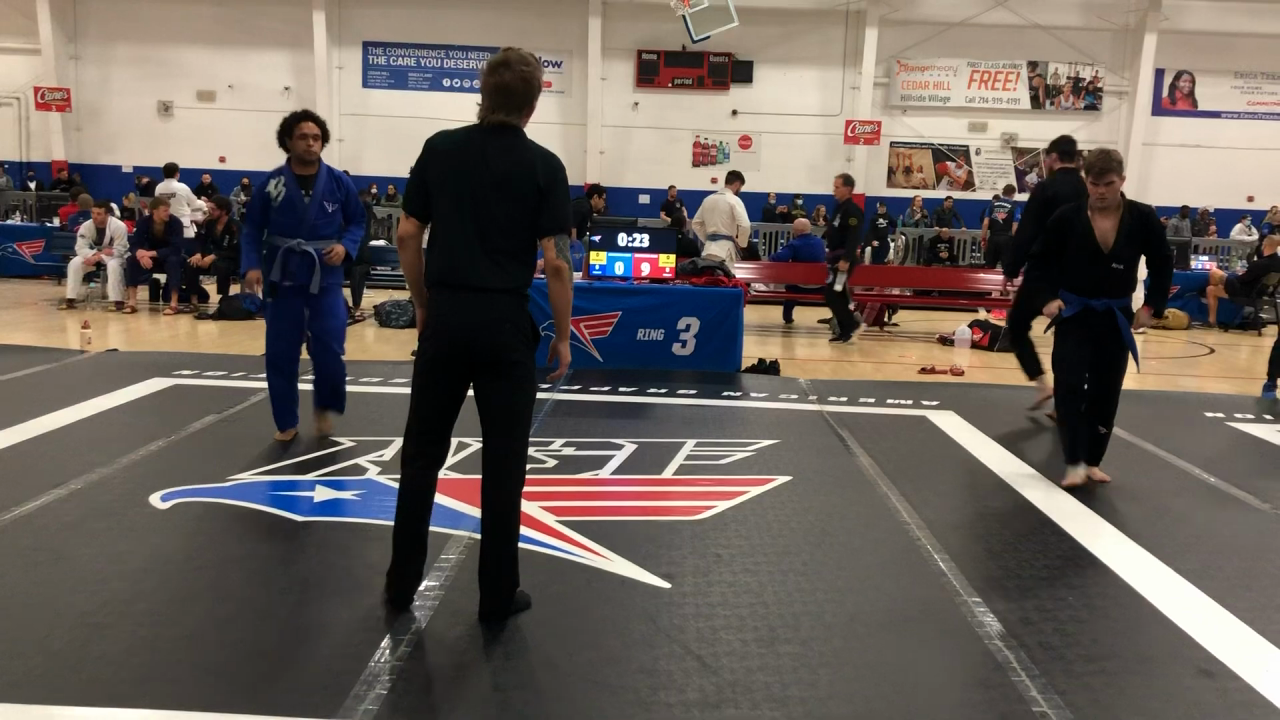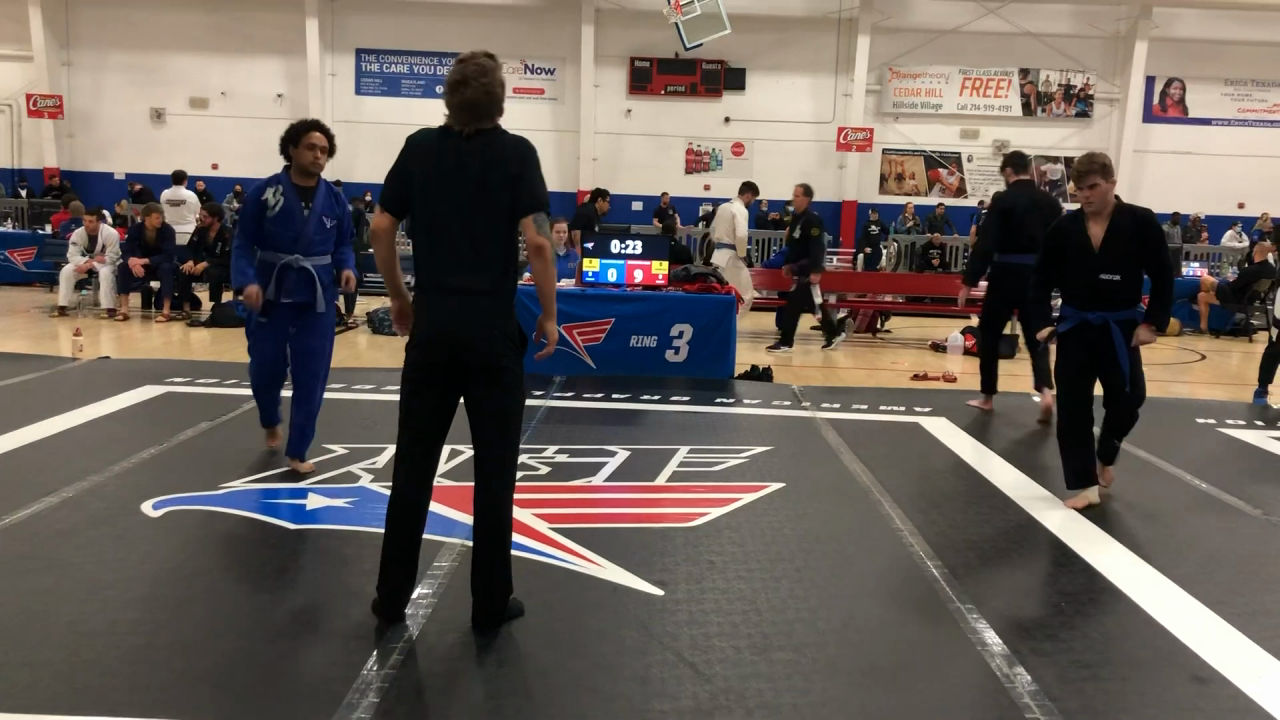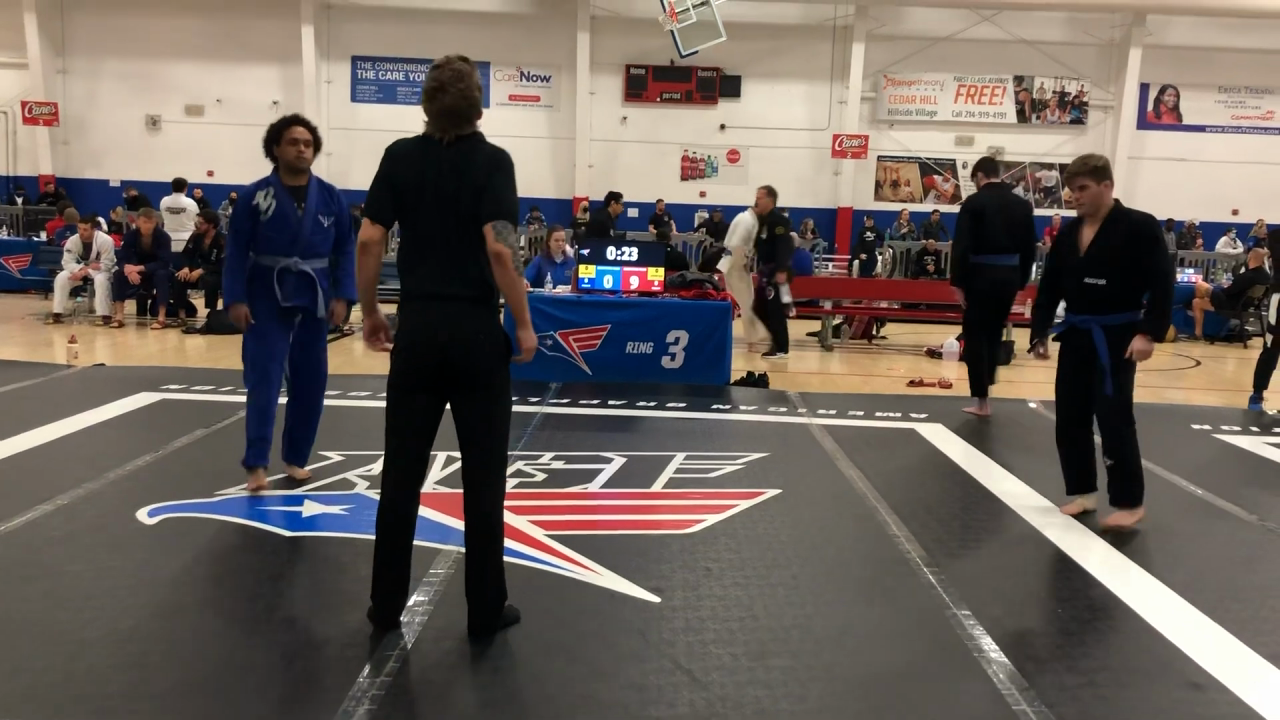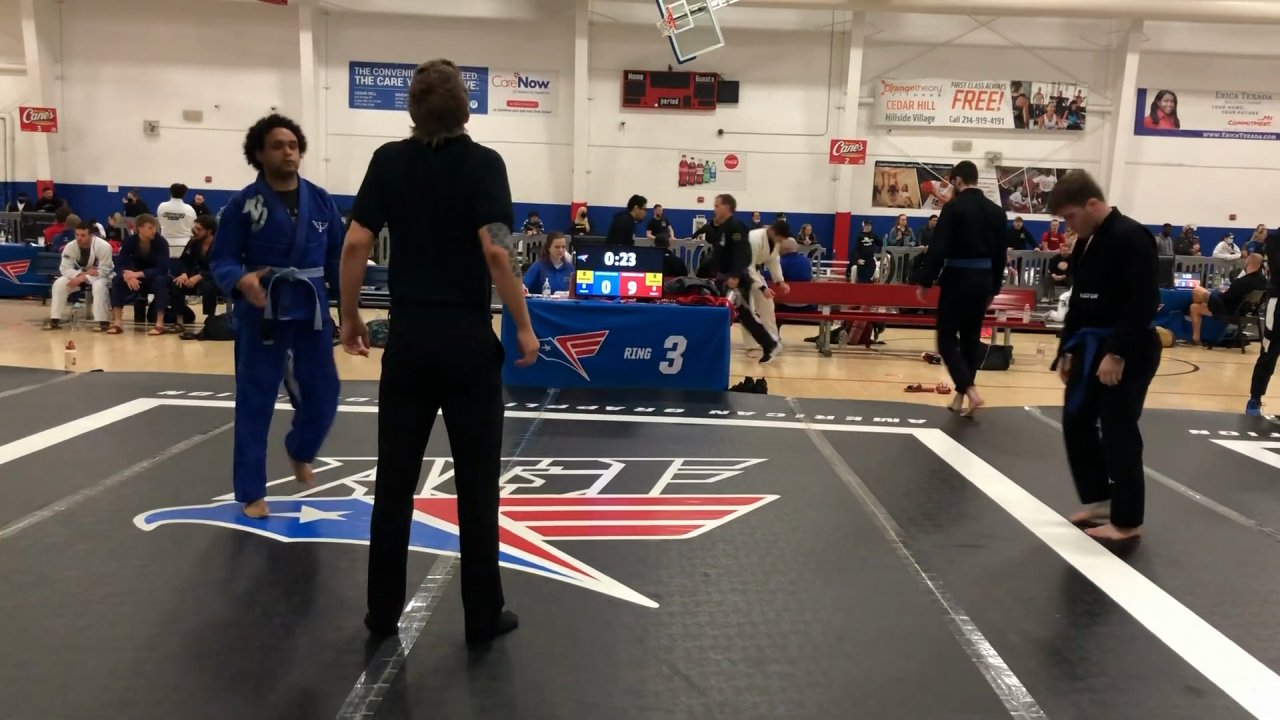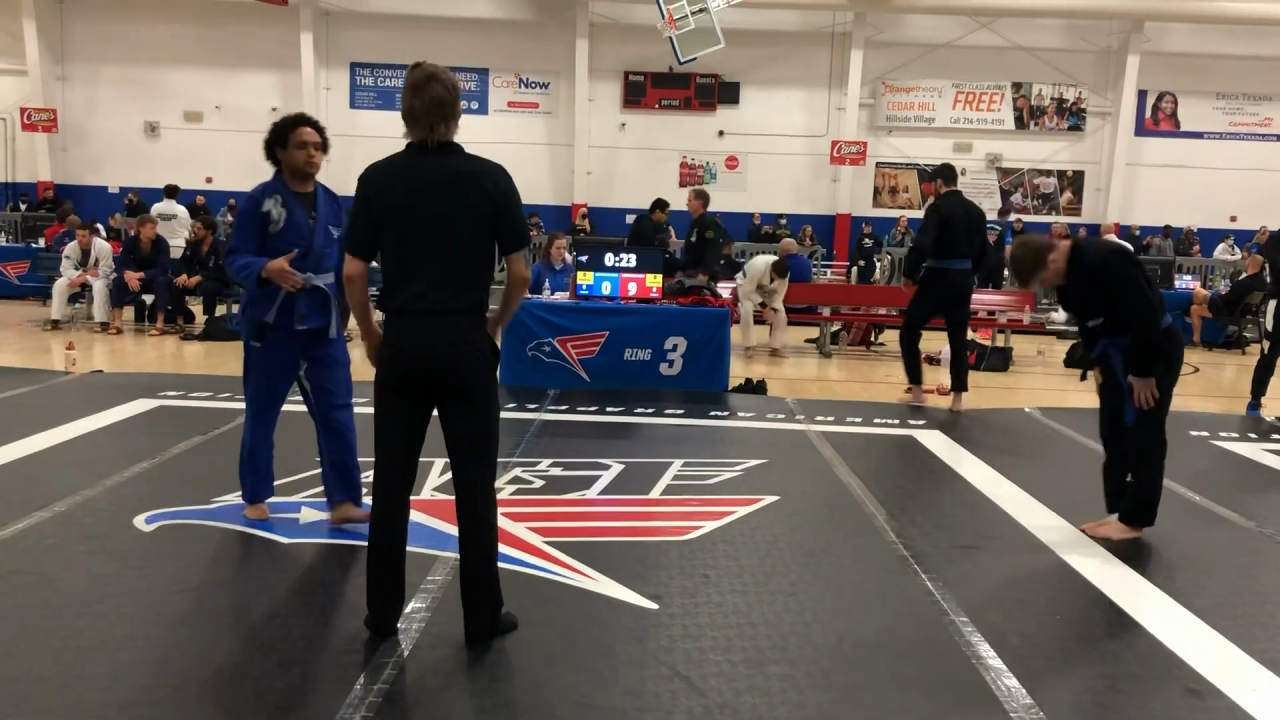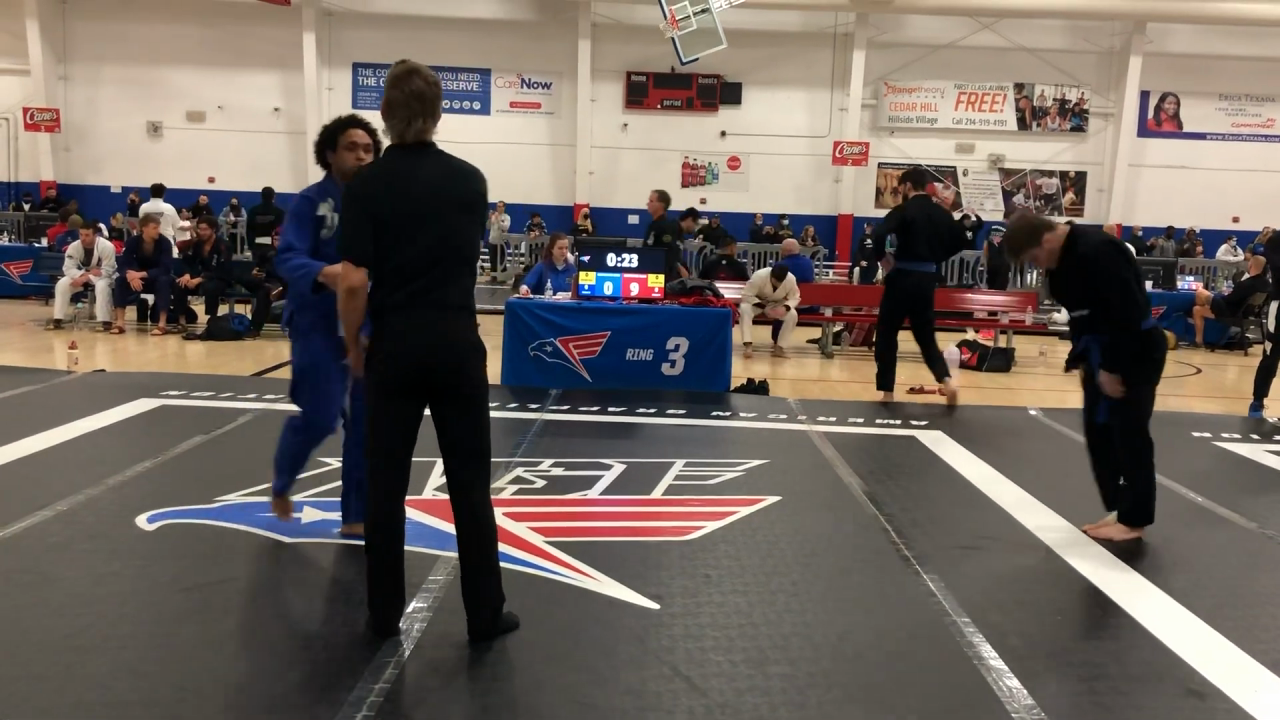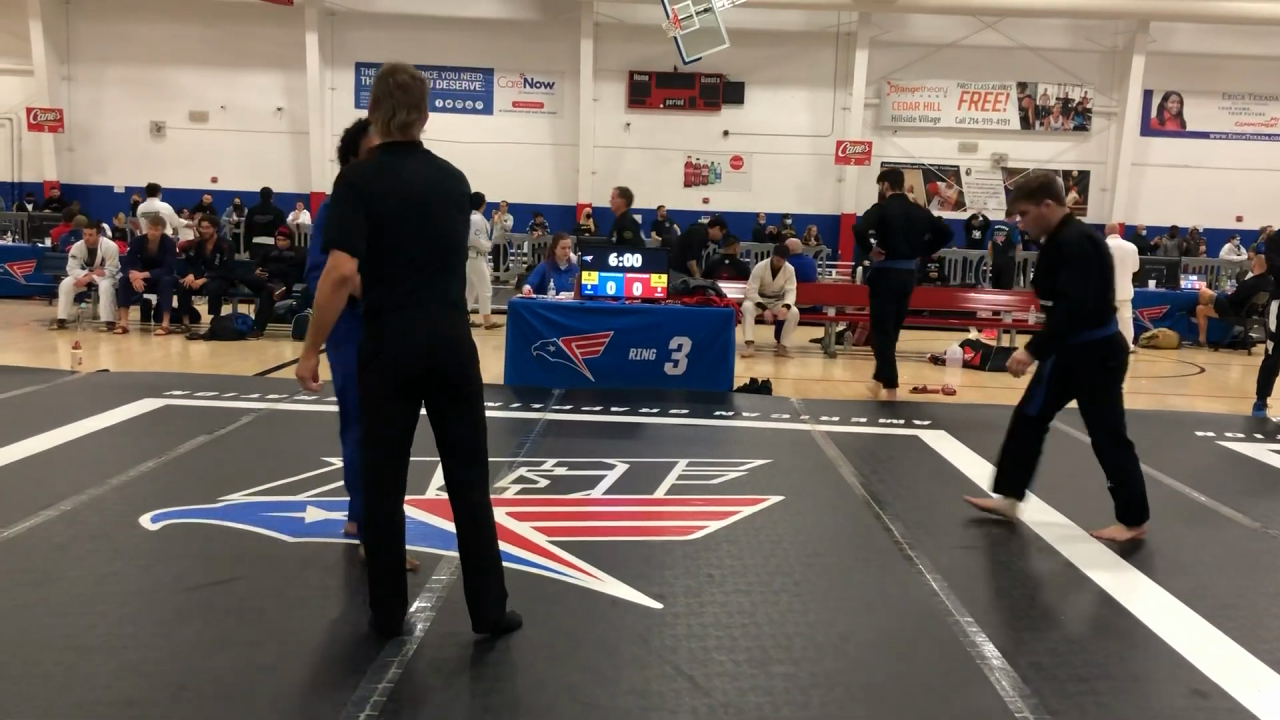
dt=0.3s
person 1, frame 1
left shoulder: (440, 149)
right shoulder: (543, 165)
left elbow: (408, 237)
right elbow: (555, 262)
left wrist: (423, 305)
right wrist: (561, 336)
left hip: (446, 321)
right hip: (506, 326)
left knee: (422, 454)
right knee: (503, 465)
left ankle: (402, 582)
right ankle: (497, 595)
person 1, frame 2
left shoulder: (419, 147)
right shoulder: (516, 153)
left elbow: (381, 229)
right elbow: (537, 241)
left wrist: (397, 295)
right wrist: (549, 315)
left hip: (433, 323)
right hip: (493, 325)
left knee: (413, 466)
right knee: (494, 471)
left ankle: (392, 595)
right ankle: (490, 603)
person 1, frame 3
left shoulder: (400, 157)
right shoulder: (491, 160)
left elbow: (369, 241)
right elbow: (500, 249)
left wrist: (370, 314)
right wrist: (523, 323)
left hip: (417, 331)
right hip: (476, 332)
left knee: (401, 473)
right knee: (484, 478)
left ankle: (386, 603)
right ankle: (486, 609)
person 1, frame 4
left shoulder: (389, 161)
right shoulder: (483, 164)
left elbow: (354, 245)
right elbow: (497, 252)
left wrist: (350, 318)
right wrist: (524, 327)
left hip: (408, 338)
right hip: (469, 338)
left knee: (395, 480)
right knee: (477, 483)
left ankle: (383, 610)
right ankle: (483, 615)
person 1, frame 5
left shoulder: (378, 179)
right shoulder: (490, 178)
left elbow: (354, 273)
right elbow: (520, 273)
left wrist: (369, 334)
right wrist: (498, 321)
left hip: (402, 346)
right hip: (465, 345)
left knee: (392, 483)
right knee: (475, 486)
left ankle: (383, 612)
right ankle: (483, 616)
person 1, frame 6
left shoulder: (367, 184)
right shoulder: (469, 179)
left elbow: (354, 283)
left wrist: (353, 344)
left hip: (395, 345)
right hip: (457, 342)
left knee: (386, 484)
right knee: (470, 483)
left ankle: (384, 612)
right ankle: (485, 613)
person 1, frame 7
left shoulder: (359, 179)
right shoulder: (454, 179)
left elbow: (342, 272)
left wrist: (311, 350)
left hip: (390, 346)
right hip: (451, 340)
left knee: (384, 484)
right knee: (469, 480)
left ankle: (388, 613)
right ankle: (488, 609)
person 2, frame 1
left shoulder: (339, 183)
right shoulder: (271, 183)
left elbow: (357, 222)
right elbow: (252, 229)
left wrist: (345, 247)
right wrist: (251, 265)
left hip: (325, 277)
right hip: (282, 277)
left knee: (328, 346)
right knee: (280, 353)
left ankle: (325, 407)
right ankle: (287, 423)
person 2, frame 2
left shoulder: (335, 199)
right shoulder: (263, 192)
left elbow: (342, 244)
right elbow: (243, 242)
left wrist: (347, 269)
right wrist: (246, 282)
left hip: (317, 298)
right hip: (271, 296)
left knee: (310, 375)
right knee: (266, 369)
left ankle: (297, 452)
right ankle: (272, 421)
person 2, frame 3
left shoulder: (330, 197)
right shoulder: (256, 196)
left elbow: (345, 250)
right elbow: (236, 251)
left wrist: (342, 296)
right wrist: (235, 298)
left hip: (314, 301)
right hip: (267, 299)
left knee: (310, 383)
right knee: (264, 379)
left ankle: (295, 457)
right ankle: (257, 464)
person 2, frame 4
left shoulder: (320, 200)
right shoulder: (244, 203)
left elbow: (336, 254)
right elbow: (221, 259)
right wrist: (240, 281)
left hip: (311, 312)
right hip: (262, 316)
left knee: (321, 395)
right knee: (254, 404)
left ankle: (299, 451)
right ankle: (251, 493)
person 2, frame 5
left shoulder: (332, 203)
right shoulder: (260, 200)
left elbow: (343, 260)
right elbow: (235, 259)
right wrist: (267, 269)
left hip: (323, 321)
right hip: (272, 321)
left knee: (336, 410)
right knee: (262, 410)
left ankle: (344, 500)
right ankle: (255, 495)
person 2, frame 6
right shoulder: (309, 203)
right elbow: (288, 259)
right wrist: (324, 273)
left hip: (367, 325)
right hip: (319, 324)
left knee: (366, 422)
right knee: (318, 416)
left ankle: (356, 515)
right ankle: (282, 482)
person 2, frame 7
left shoulder: (401, 205)
right shoulder: (338, 207)
left elbow: (418, 260)
right elbow: (322, 273)
right wrist: (358, 284)
left hip: (392, 328)
right hip: (352, 327)
left knee: (387, 429)
right knee: (367, 430)
left ankle: (362, 519)
right ankle: (373, 535)
person 3, frame 1
left shoulder: (1143, 218)
right shoulder: (1066, 218)
left elbow: (1162, 265)
right elbow: (1039, 261)
left wrist: (1152, 306)
right wrist: (1046, 298)
left hip: (1116, 318)
right hip: (1075, 315)
left knee: (1106, 393)
right knee: (1071, 387)
left ankle: (1090, 459)
right ankle: (1073, 462)
person 3, frame 2
left shoulder: (1141, 222)
right shoulder: (1065, 228)
left elbow: (1163, 275)
right elbow: (1042, 277)
left wrist: (1153, 323)
right wrist: (1042, 320)
left hip: (1121, 330)
right hip: (1076, 330)
left knee: (1126, 402)
right knee: (1073, 410)
left ankle: (1104, 458)
right ankle: (1084, 485)
person 3, frame 3
left shoulder: (1139, 227)
right shoulder: (1069, 233)
left elbow: (1161, 284)
right elbow: (1049, 286)
left wrist: (1149, 333)
right wrist: (1040, 331)
left hip: (1118, 337)
right hip: (1076, 335)
left knee: (1113, 417)
right knee: (1070, 417)
left ankle: (1129, 503)
right ankle: (1082, 492)
person 3, frame 4
left shoulder: (1131, 238)
right shoulder: (1088, 242)
left elbow: (1142, 302)
left wrist: (1118, 355)
right wrist: (1067, 349)
left hip: (1128, 351)
right hip: (1091, 348)
left knee: (1118, 432)
right knee: (1076, 425)
left ankle: (1125, 520)
right ankle: (1098, 500)
person 3, frame 5
left shoulder: (1104, 261)
right shoulder: (1067, 273)
left elbow: (1145, 316)
left wrist: (1143, 372)
right wrist: (1100, 364)
left hip: (1155, 349)
right hip: (1119, 352)
left knee: (1143, 432)
right knee: (1114, 433)
left ankle: (1134, 519)
right ankle: (1120, 510)
person 3, frame 6
left shoulder: (1098, 251)
right shoulder: (1063, 258)
left elbow: (1127, 312)
left wrist: (1114, 366)
right wrist: (1085, 357)
left hip: (1136, 350)
right hip: (1104, 350)
left knee: (1130, 433)
right knee: (1100, 431)
left ankle: (1134, 520)
right ankle: (1119, 508)
person 3, frame 7
left shoulder: (1078, 243)
right shoulder: (1059, 241)
left elbow: (1075, 309)
left wrist: (1033, 350)
right wrist: (1041, 350)
left hip: (1096, 354)
right hip: (1069, 350)
left knee: (1107, 435)
right knee: (1028, 418)
left ankle: (1134, 519)
right ankle: (1008, 497)
person 4, frame 1
left shoulder: (1046, 188)
right shoulder: (1089, 191)
left elbow: (1025, 234)
left wrist: (1010, 269)
left knee: (1017, 325)
left ankle: (1042, 384)
person 4, frame 2
left shoulder: (1003, 200)
right shoulder: (1051, 202)
left elbow: (985, 244)
left wrist: (969, 280)
left hip: (1007, 276)
left knee: (990, 336)
right knee: (1036, 338)
left ankle: (987, 397)
right ankle: (1046, 392)
person 4, frame 3
left shoulder: (974, 202)
right shoulder: (1022, 205)
left elbow: (961, 246)
right elbow: (1030, 247)
left wrist: (958, 282)
right wrist: (1021, 281)
left hip: (981, 275)
right hip: (1009, 276)
left knee: (975, 337)
right knee: (994, 333)
left ankle: (981, 401)
right ankle: (985, 387)
person 4, frame 4
left shoulder: (954, 207)
right shoulder: (996, 210)
left elbow: (938, 249)
right elbow: (1000, 253)
left wrist: (924, 281)
right wrist: (994, 286)
left hip: (957, 278)
right hip: (983, 280)
left knee: (947, 338)
right knee: (971, 338)
left ankle: (971, 392)
right ankle: (962, 395)
person 4, frame 5
left shoulder: (939, 208)
right shoulder: (976, 211)
left elbow: (922, 244)
right elbow: (982, 249)
left wrist: (909, 273)
left hip: (939, 277)
right hip: (964, 279)
left knee: (910, 331)
right knee: (958, 337)
left ankle: (916, 388)
right ankle: (957, 397)
person 4, frame 6
left shoulder: (903, 211)
right shoulder: (942, 213)
left elbow: (879, 234)
right elbow: (960, 239)
left wrist: (881, 256)
left hip: (903, 279)
right hip: (927, 280)
left knee: (887, 335)
right knee: (926, 336)
left ankle: (887, 393)
right ankle: (946, 381)
person 4, frame 7
left shoulder: (882, 209)
right shoulder: (920, 212)
left elbow: (859, 229)
right elbow: (946, 233)
left wrist: (869, 250)
right wrist: (922, 252)
left hip: (885, 276)
right hip: (907, 276)
left knee: (882, 333)
right knee: (891, 331)
left ankle: (891, 389)
right ankle: (880, 381)
